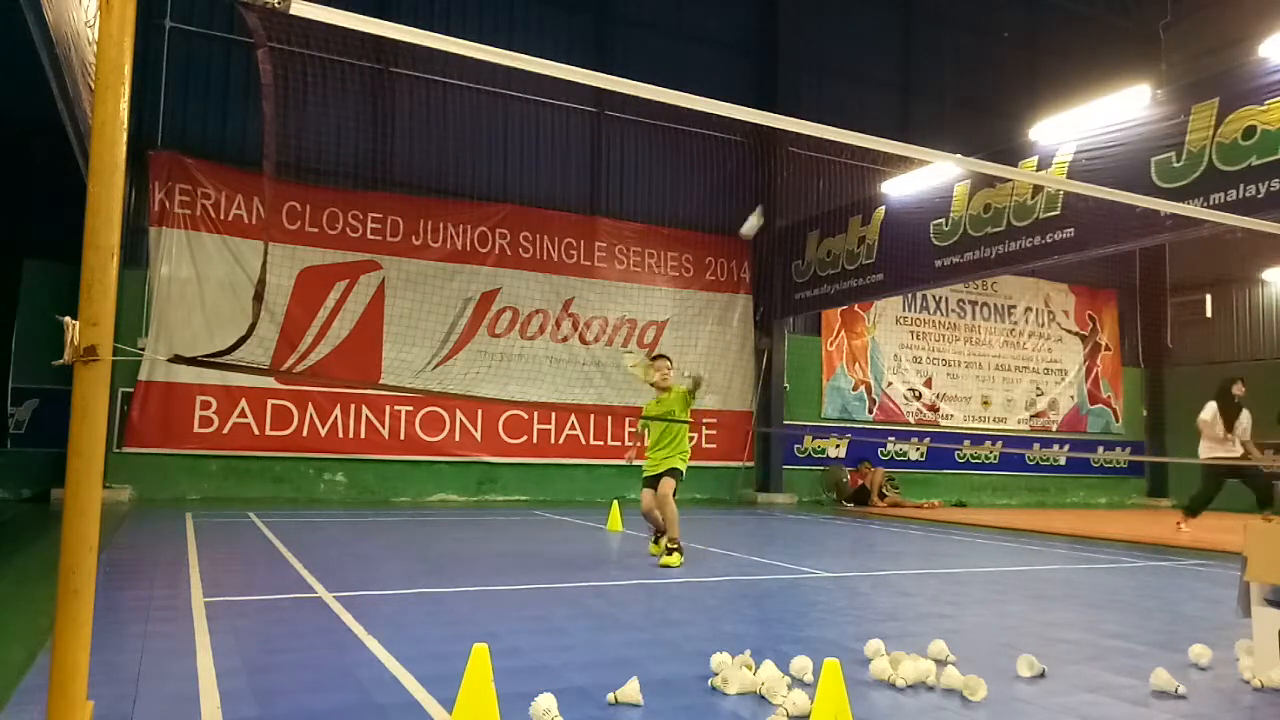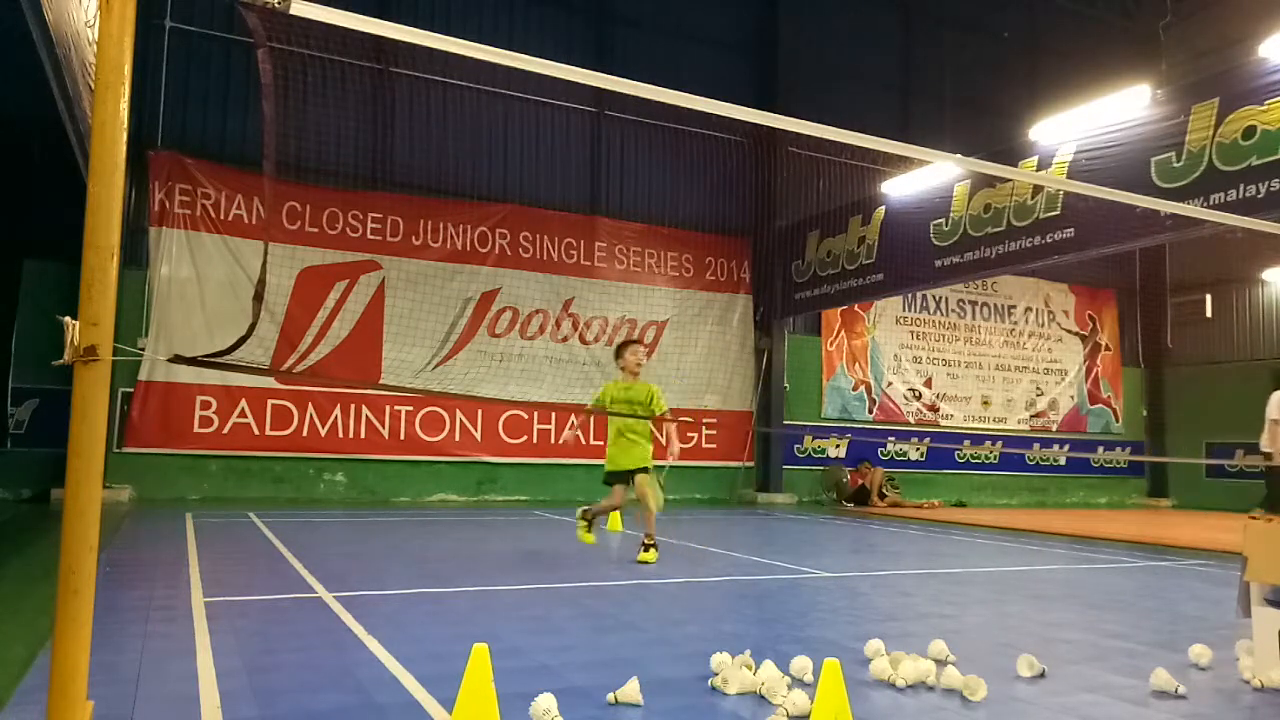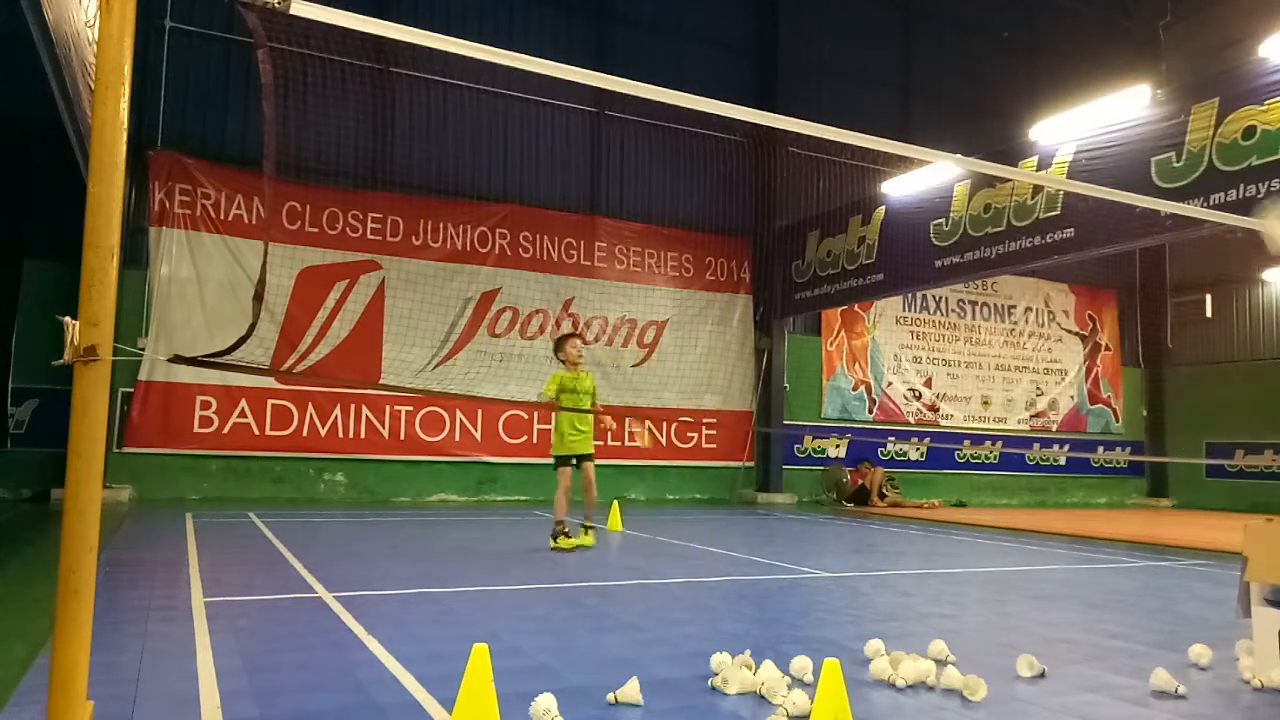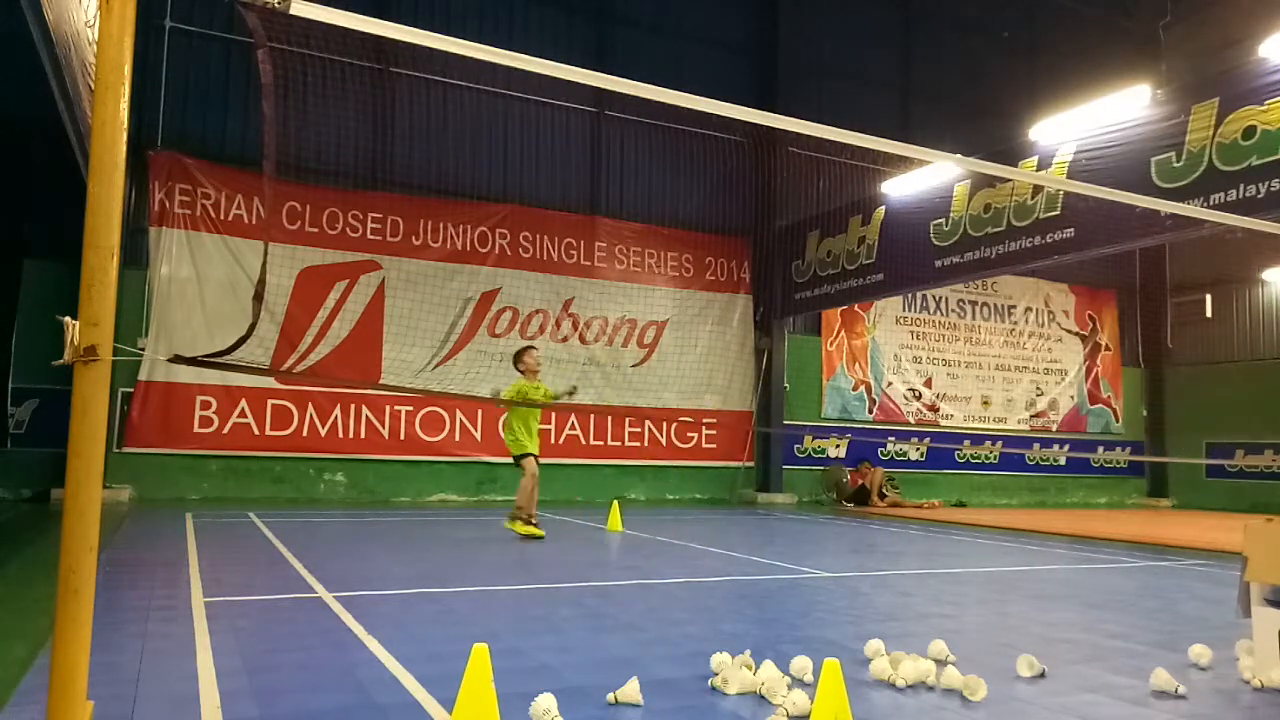
dt=0.4s
person 1, frame 1
left shoulder: (681, 395)
right shoulder: (649, 407)
left elbow: (695, 387)
left wrist: (695, 382)
right wrist: (633, 450)
left hip: (674, 458)
right hip: (652, 461)
left knee: (664, 494)
right knee: (647, 507)
left ankle: (674, 546)
right ankle: (661, 532)
person 1, frame 2
left shoulder: (650, 390)
right shoulder: (610, 389)
left elbow: (666, 418)
right elbow: (591, 409)
left wrist: (673, 443)
right wrist: (573, 429)
left hip: (641, 453)
right hip: (617, 454)
left knee: (644, 493)
right knee: (617, 502)
left ankle: (650, 543)
right ankle: (589, 514)
person 1, frame 3
left shoulder: (589, 379)
right shoulder: (558, 378)
right elbow: (546, 400)
left wrist: (605, 418)
right wrist: (545, 404)
left hip: (584, 439)
right hip: (563, 440)
left knee: (589, 481)
right knee: (566, 482)
left ankle: (588, 527)
right ankle: (560, 533)
person 1, frame 4
left shoulder: (541, 387)
right shoulder: (519, 387)
left elbow: (553, 397)
right elbow: (505, 400)
left wrist: (567, 393)
right wrist: (499, 397)
left hip: (531, 440)
right hip: (518, 438)
left knee: (534, 482)
right knee: (531, 471)
left ankle: (529, 520)
right ankle: (517, 516)
